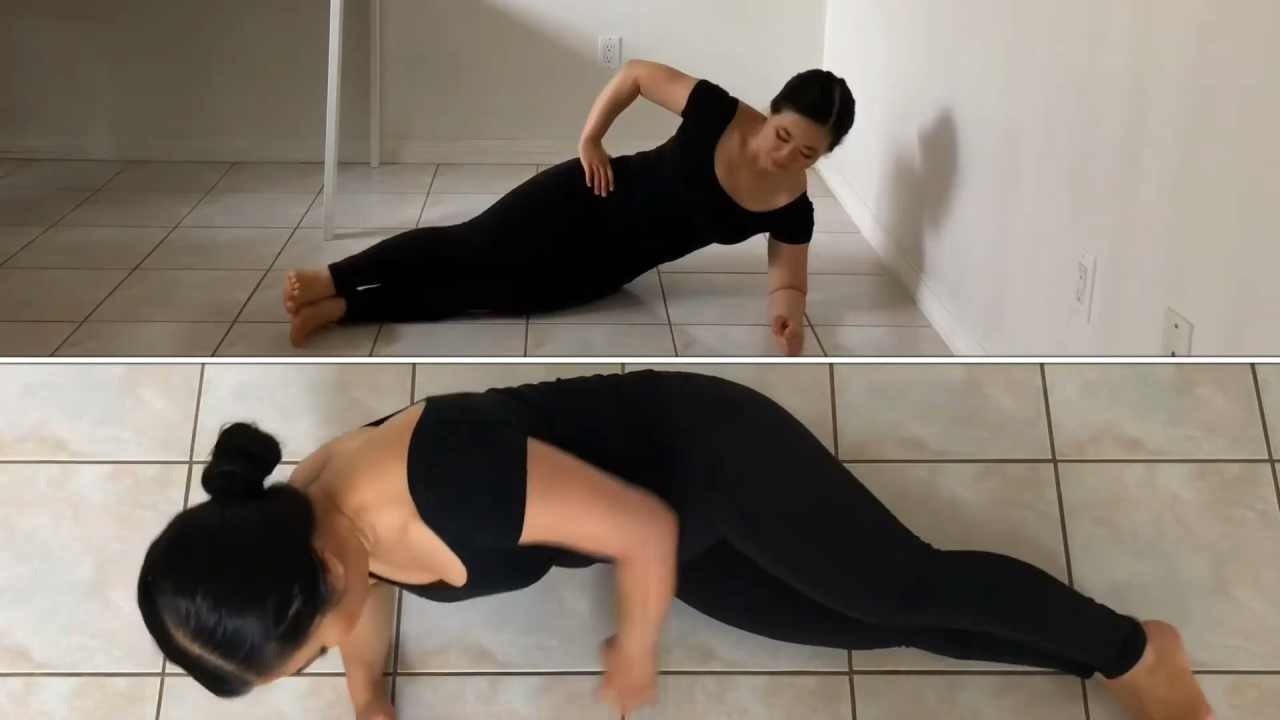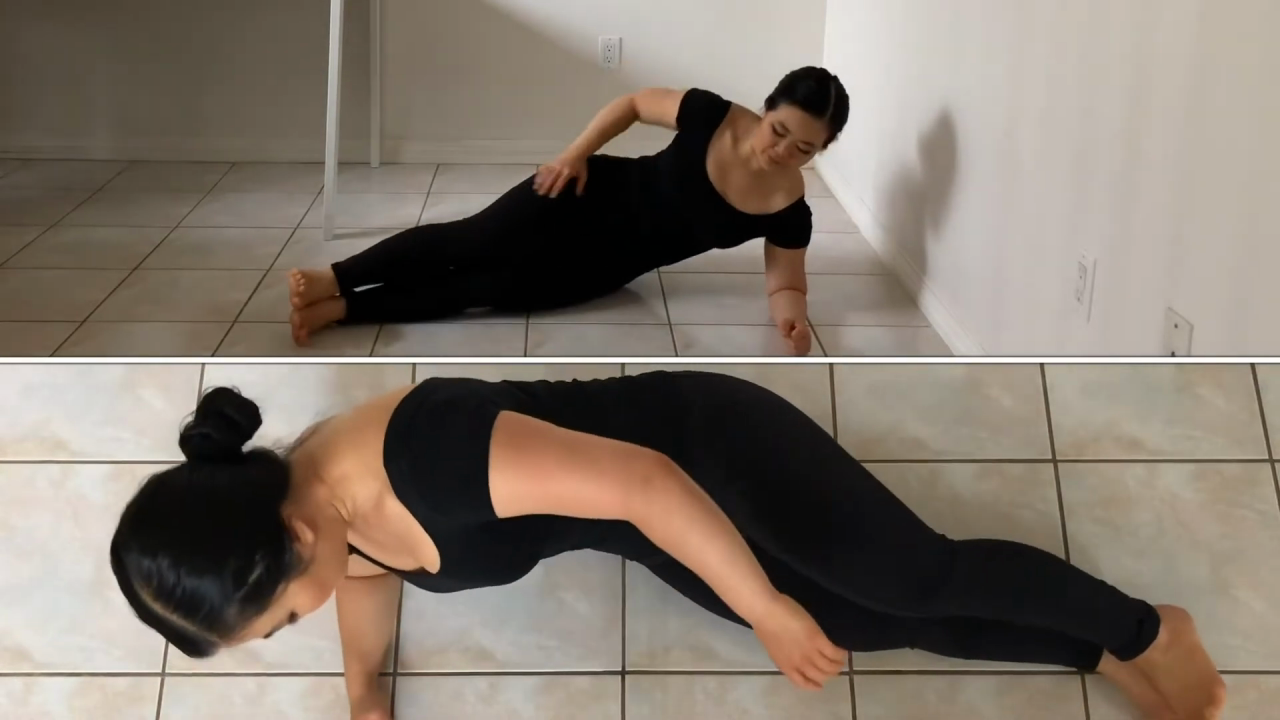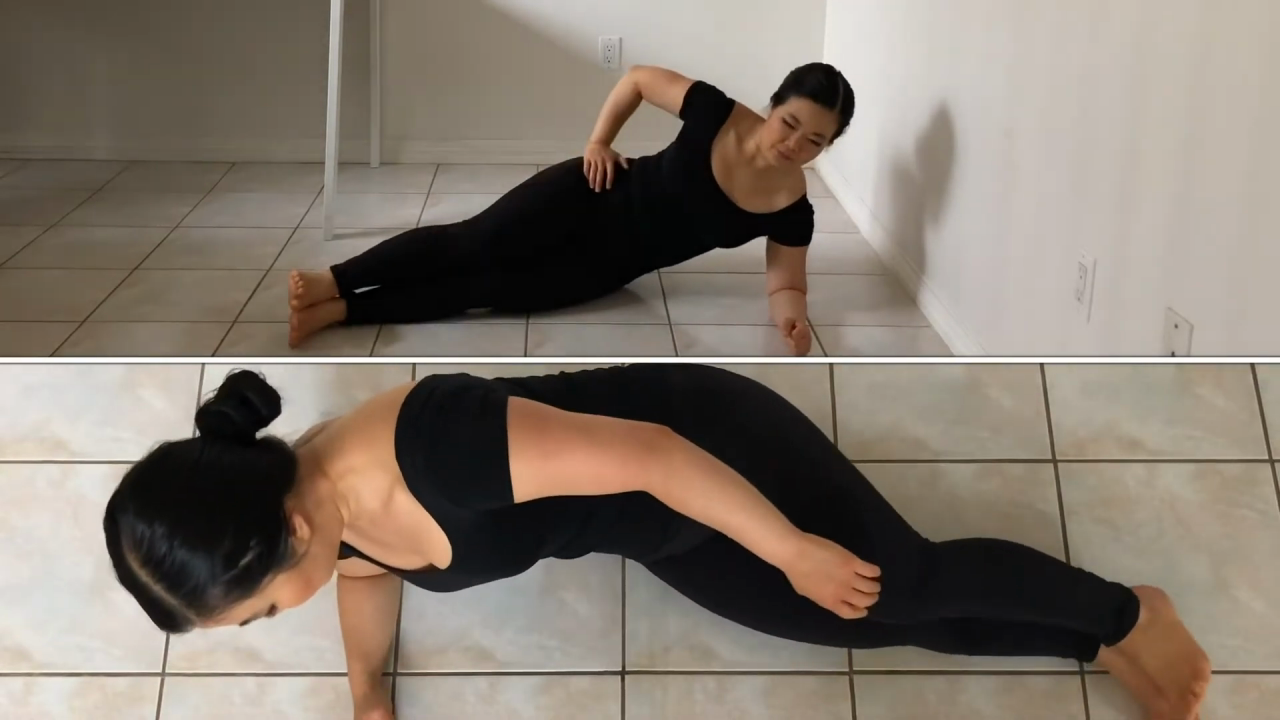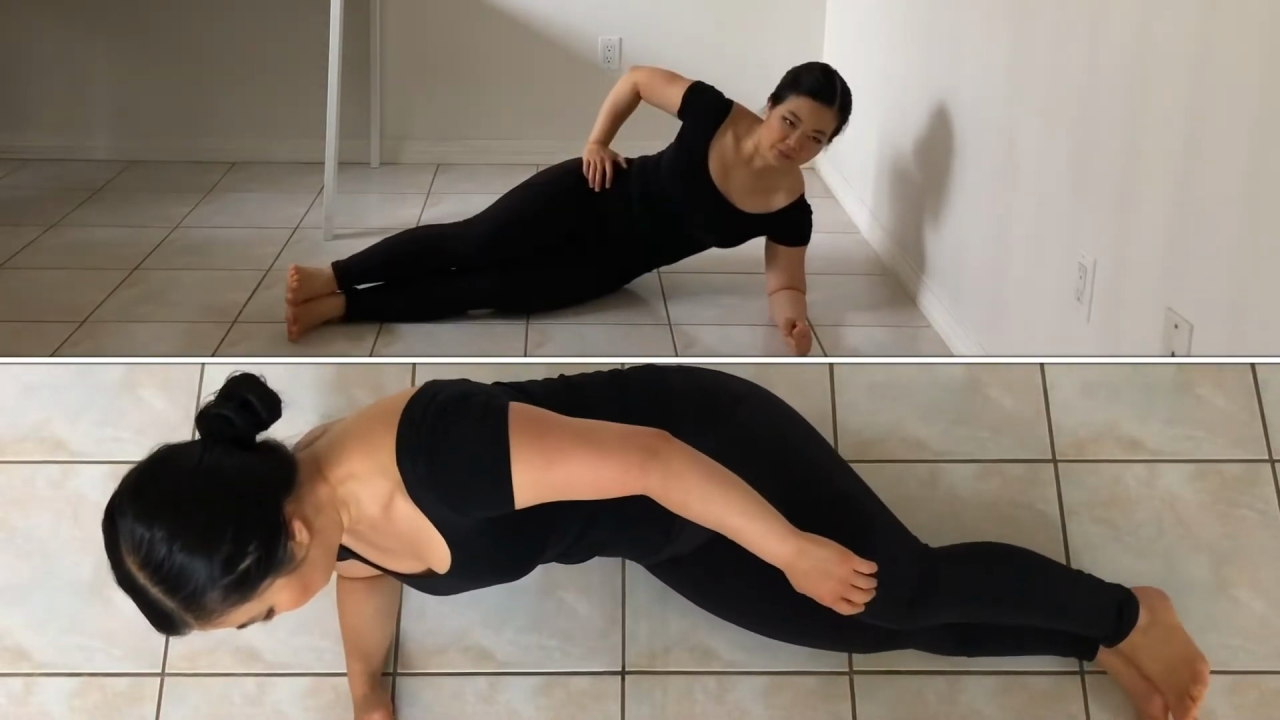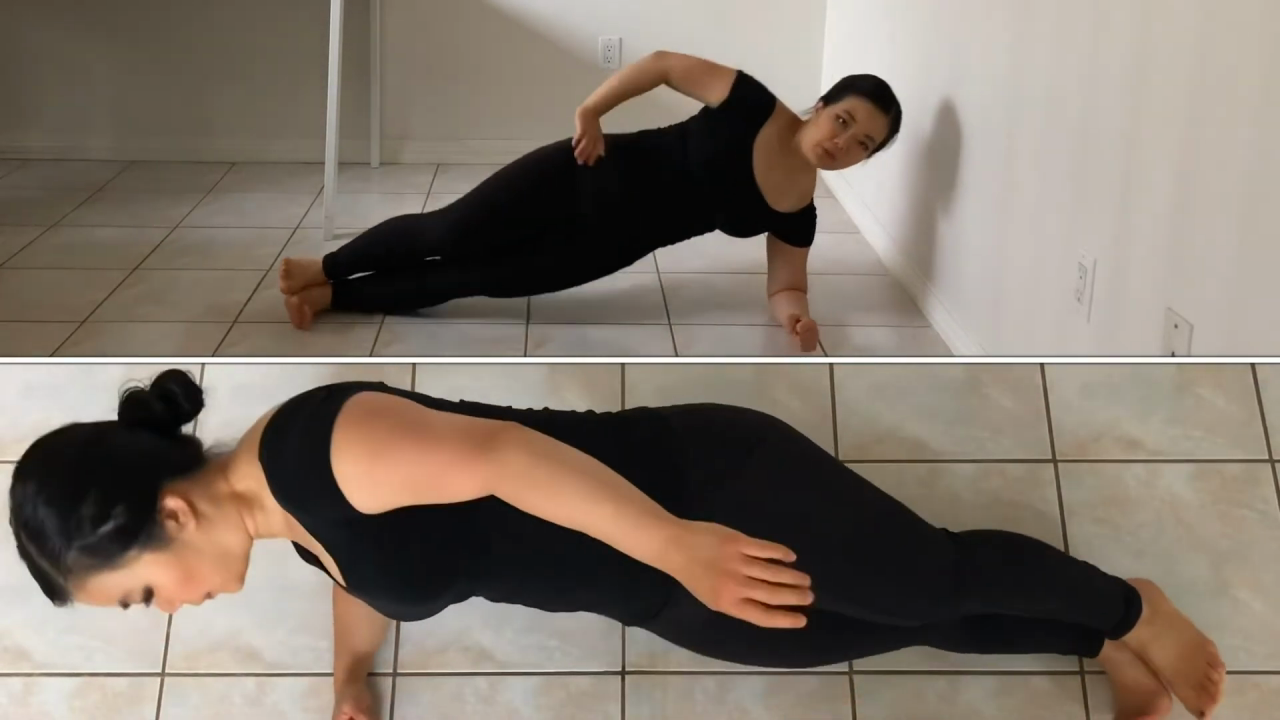
dt=1s
person 1, frame 1
left shoulder: (439, 474)
right shoulder: (299, 529)
left elbow: (643, 530)
right elbow: (373, 592)
left hip: (707, 450)
right hip: (668, 531)
left knee: (902, 587)
right knee: (866, 624)
person 1, frame 2
left shoulder: (417, 452)
right shoulder: (308, 503)
left elbow: (642, 481)
left wrist: (766, 607)
left hip: (704, 443)
right hip: (660, 538)
left knee: (916, 575)
right knee: (870, 626)
person 1, frame 3
left shoulder: (428, 447)
right shoulder: (313, 507)
left elbow: (651, 451)
left wrist: (794, 550)
left hip: (703, 443)
right hip: (657, 537)
left knee: (907, 581)
right knee: (871, 623)
left ankle: (1126, 613)
person 1, frame 4
left shoulder: (430, 453)
right shoulder: (309, 504)
left elbow: (650, 456)
right elbow: (367, 571)
left wrist: (793, 549)
left hip: (704, 443)
right hip: (662, 540)
left knee: (905, 586)
right knee: (867, 627)
left ankle: (1128, 614)
person 1, frame 5
left shoulder: (310, 446)
right shoulder: (288, 509)
left elbow: (499, 455)
left wrist: (674, 546)
left hip: (701, 489)
left knee: (933, 578)
left ankle: (1133, 610)
person 2, frame 1
left shoulder: (791, 208)
right shoulder: (717, 112)
left elbow: (786, 281)
right elbow: (635, 74)
left wrist: (788, 317)
right wrist: (589, 141)
left hip: (611, 266)
right hip: (592, 198)
left knee: (488, 290)
right knee: (473, 245)
left ankle: (339, 308)
right ankle: (329, 279)
person 2, frame 2
left shoulder: (789, 209)
right shoulder: (712, 116)
left elbow: (786, 283)
right elbow: (633, 105)
left wrist: (794, 320)
right wrist: (576, 153)
left hip: (610, 265)
right hip: (590, 196)
left knee: (485, 287)
right knee: (472, 242)
left ankle: (342, 309)
right ankle: (333, 280)
person 2, frame 3
left shoulder: (791, 210)
right shoulder: (716, 112)
left elbow: (785, 283)
right elbow: (638, 79)
left wrist: (793, 321)
right wrist: (597, 142)
left hip: (612, 264)
right hip: (594, 196)
left knee: (486, 289)
right knee: (473, 244)
left ankle: (340, 311)
right ankle: (331, 281)
person 2, frame 4
left shoulder: (789, 210)
right shoulder: (714, 111)
left elbow: (784, 283)
right elbow: (637, 79)
left wrist: (794, 320)
right wrist: (597, 141)
left hip: (614, 261)
right hip: (594, 196)
left knee: (489, 290)
right knee: (473, 244)
left ankle: (341, 306)
right ankle: (332, 276)
person 2, frame 5
left shoulder: (796, 212)
right shoulder: (752, 104)
left elbow: (784, 285)
right elbow: (664, 64)
left wrist: (796, 316)
right wrist: (591, 111)
left hip: (611, 240)
right hip: (589, 173)
left knee: (481, 277)
right knee: (449, 233)
left ankle: (333, 297)
right ankle: (323, 268)
